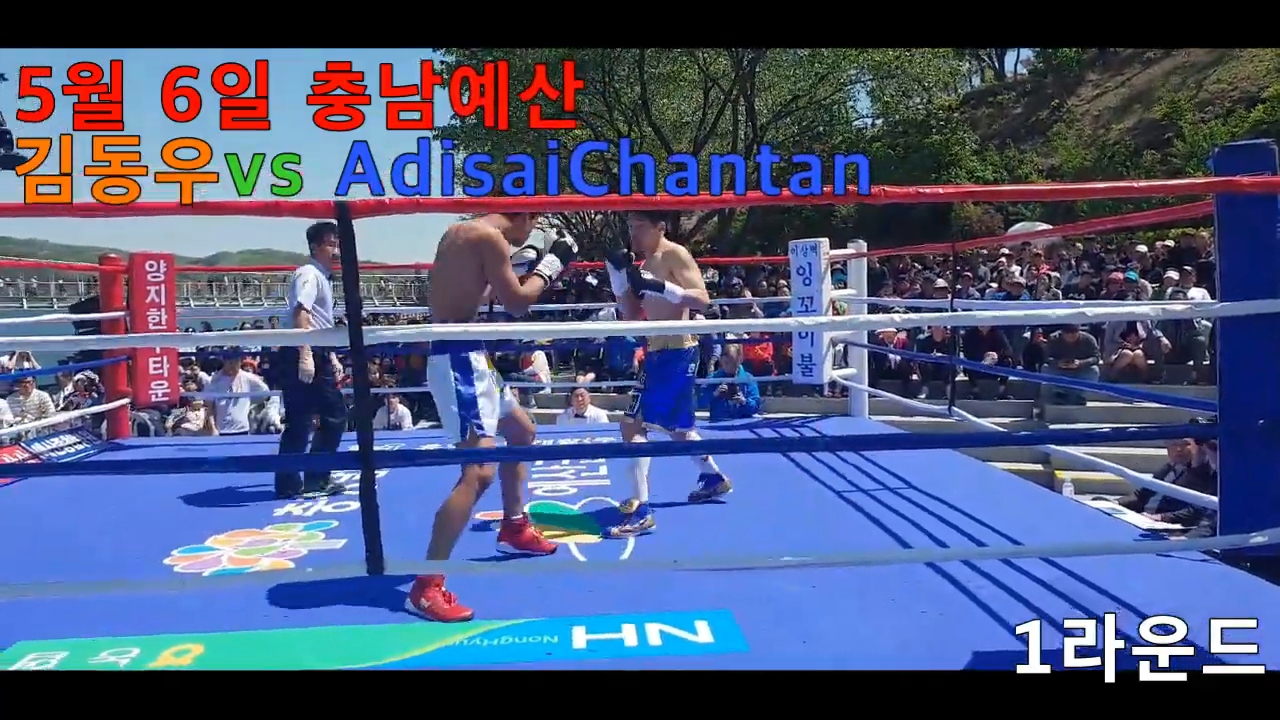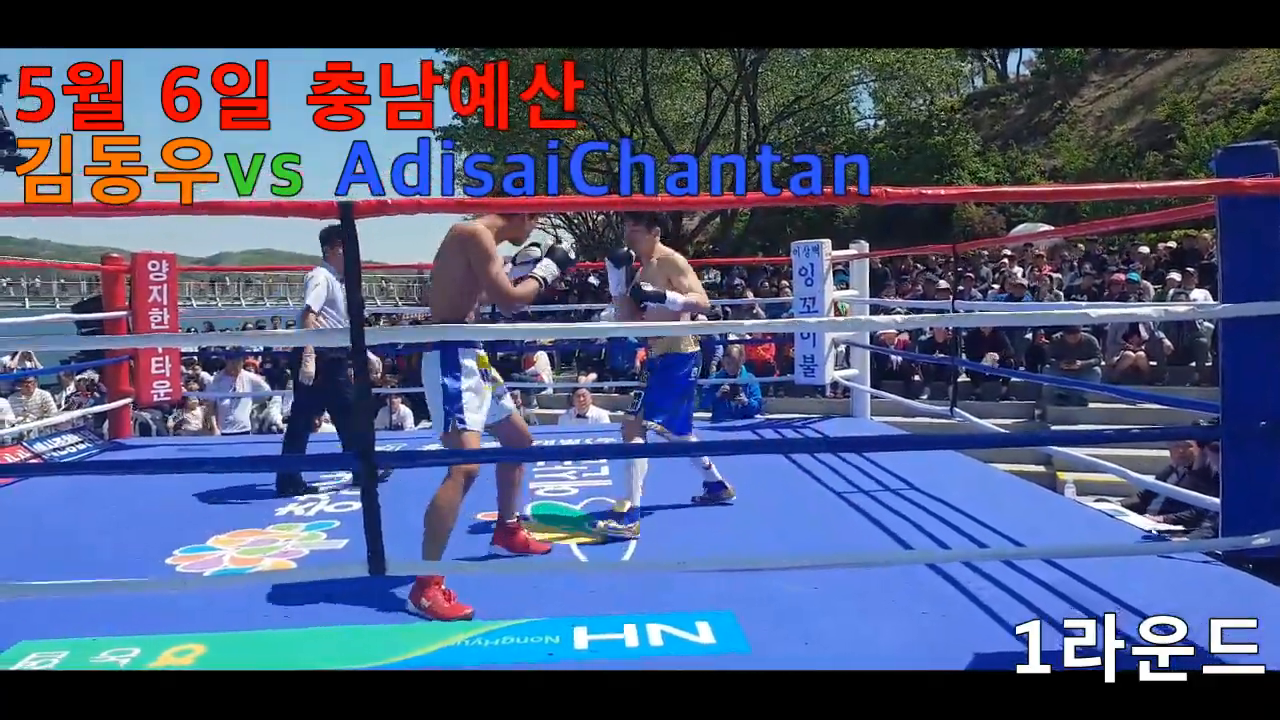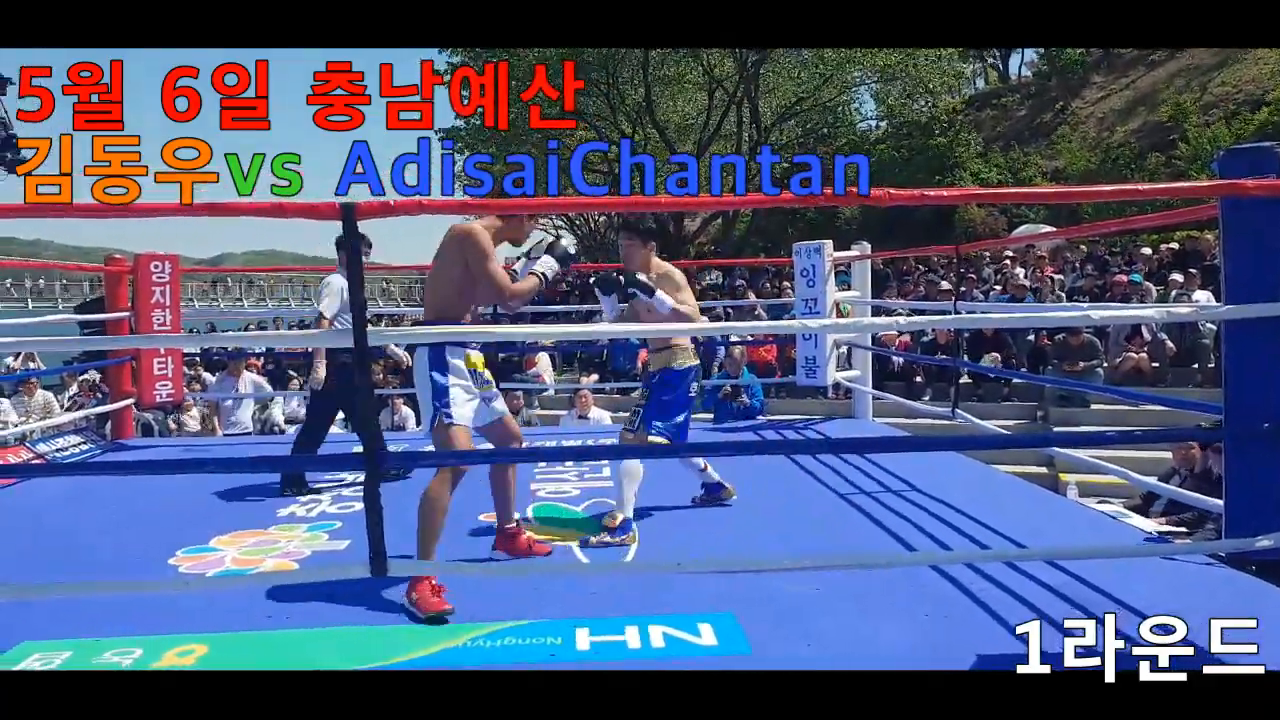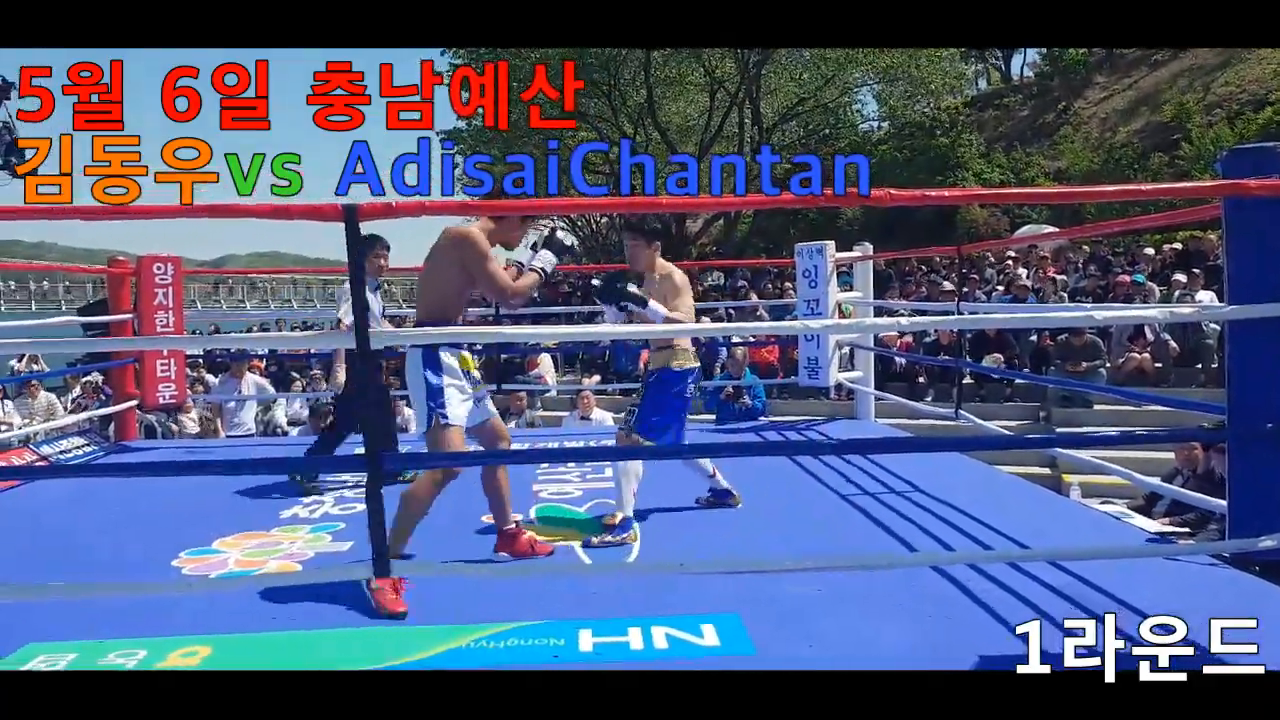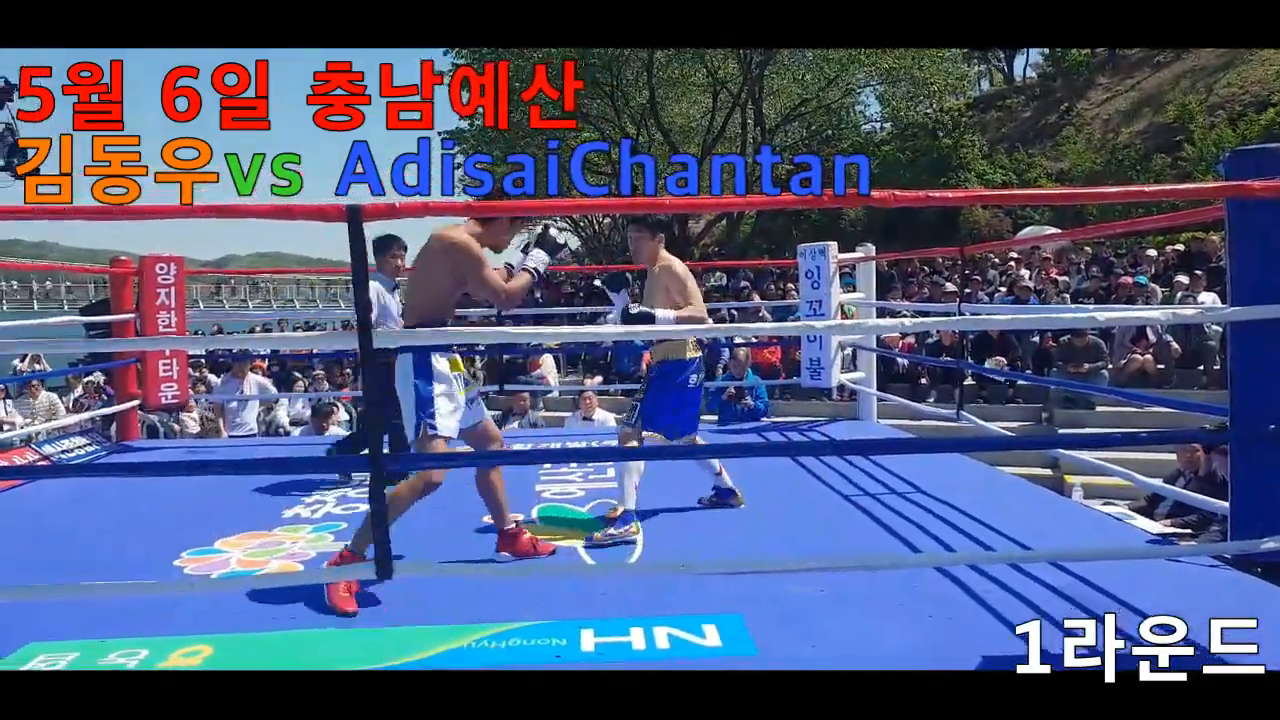
dt=0.1s
person 1, frame 1
left shoulder: (459, 232)
right shoulder: (488, 236)
right elbow: (518, 302)
left wrist: (520, 263)
right wrist: (553, 261)
left hip: (465, 353)
right hip: (459, 357)
left knee: (522, 432)
right knee: (479, 472)
left ankle: (514, 529)
right ankle: (426, 587)
person 1, frame 2
left shoulder: (475, 235)
right shoulder: (474, 234)
right elbow: (509, 302)
left wrist: (524, 266)
right wrist: (549, 269)
left hip: (469, 352)
right hip: (450, 355)
left knee: (519, 437)
right knee: (466, 465)
left ankle: (508, 531)
right ankle: (428, 584)
person 1, frame 3
left shoulder: (478, 237)
right shoulder: (471, 234)
left elbow: (484, 295)
right elbow: (508, 299)
left wrist: (529, 265)
right wrist: (549, 265)
left hip: (463, 352)
right hip: (442, 354)
left knee: (509, 439)
right knee: (455, 462)
left ankle: (508, 536)
right ankle: (421, 581)
person 1, frame 4
left shoulder: (470, 238)
right shoulder: (466, 238)
left elbow: (497, 290)
right elbow: (509, 295)
left wrist: (537, 261)
right wrist: (545, 258)
left hip: (452, 354)
right hip: (433, 357)
left knee: (497, 443)
right knee: (445, 464)
left ankle: (510, 537)
person 1, frame 5
left shoulder: (457, 243)
right shoulder: (458, 244)
left elbow: (487, 289)
right elbow: (505, 298)
left wrist: (526, 261)
right wrist: (540, 257)
left hip: (441, 359)
right hip: (423, 362)
left knee: (491, 444)
right knee: (430, 474)
left ankle: (511, 537)
right ankle: (348, 561)
person 2, frame 1
left shoulder: (676, 254)
right shoulder: (645, 262)
left elbow: (702, 299)
right elbow: (631, 314)
left wrist: (660, 287)
right wrist: (618, 273)
left hip: (676, 350)
right hip: (659, 350)
left knee: (632, 424)
right knee: (677, 426)
left ankle: (639, 511)
right ankle: (713, 477)
person 2, frame 2
left shoulder: (672, 262)
right shoulder: (642, 269)
left elbow: (703, 304)
right elbow: (625, 317)
left wrist: (660, 297)
right wrist: (616, 272)
left hip: (676, 355)
right hip: (662, 355)
left knee: (634, 427)
right knee: (672, 431)
left ankle: (628, 514)
right ankle: (716, 485)
person 2, frame 3
left shoulder: (668, 276)
right shoulder: (638, 280)
left elbow: (693, 317)
left wrist: (652, 295)
right wrist: (608, 297)
left hip: (676, 367)
right hip: (663, 368)
left knee: (632, 439)
right knee: (666, 438)
left ankle: (622, 525)
right ankle: (716, 486)
person 2, frame 4
left shoulder: (670, 277)
right shoulder: (648, 282)
left elbow: (685, 322)
left wrist: (644, 305)
right wrist: (613, 306)
left hip: (673, 369)
right hip: (666, 369)
left knee: (628, 438)
right knee: (667, 441)
left ankle: (622, 524)
right ankle: (722, 490)
person 2, frame 5
left shoulder: (672, 269)
right shoulder: (653, 273)
left elbow: (700, 315)
right elbow: (637, 327)
left wrist: (653, 317)
right wrist: (620, 296)
left hip: (678, 361)
right hip: (670, 362)
left knee: (630, 432)
right knee: (684, 435)
left ankle: (625, 518)
right ankle: (726, 490)
person 3, frame 1
left shoulder: (322, 277)
right shoulder: (309, 274)
right elbow: (300, 315)
left wrist: (332, 358)
right wrist: (305, 355)
left hip: (314, 356)
right hip: (305, 357)
left knee: (298, 421)
right knee: (335, 415)
left ankle: (288, 483)
right ankle: (317, 478)
person 3, frame 2
left shoulder: (337, 280)
right shoulder: (321, 277)
left elbow: (338, 325)
right elbow: (308, 317)
left wrist: (366, 354)
right wrist: (308, 356)
left hip: (329, 357)
right hip: (322, 357)
left knee: (302, 420)
right knee: (349, 415)
left ankle: (289, 481)
person 3, frame 3
left shoulder: (350, 285)
right shoulder: (336, 283)
right elbow: (322, 323)
left wrist: (391, 348)
right wrist: (319, 362)
left hip: (346, 361)
right hip: (338, 361)
left knee: (317, 422)
right knee: (364, 417)
left ankle: (293, 479)
person 3, frame 4
left shoulder: (372, 288)
right shoulder: (354, 288)
left elbow: (378, 324)
right elbow: (342, 327)
right wrist: (339, 367)
left knee: (344, 422)
left ankle: (306, 470)
person 3, frame 5
left shoulder: (391, 288)
right shoulder: (373, 288)
left hip: (388, 359)
right hip: (379, 360)
left knee: (385, 416)
right knee: (393, 416)
left ankle: (340, 452)
